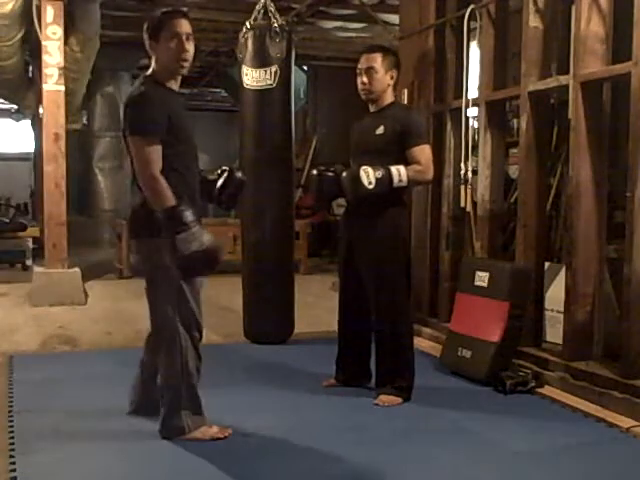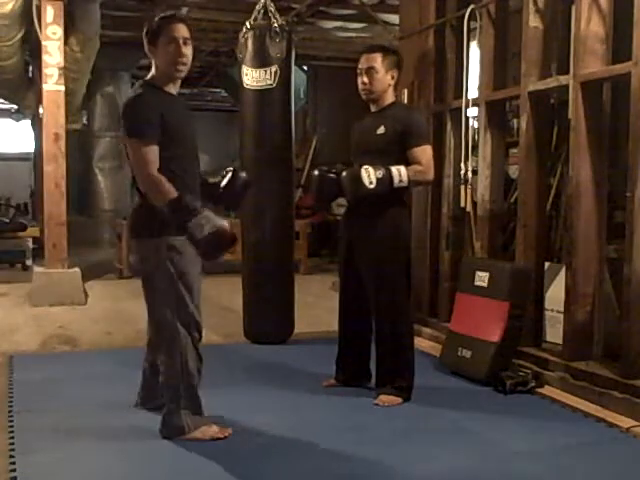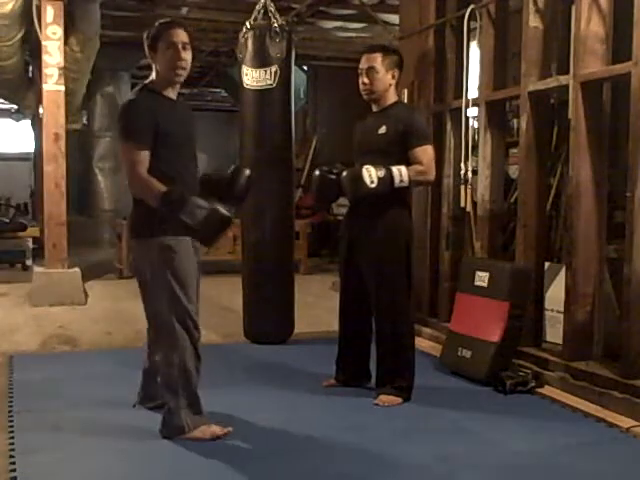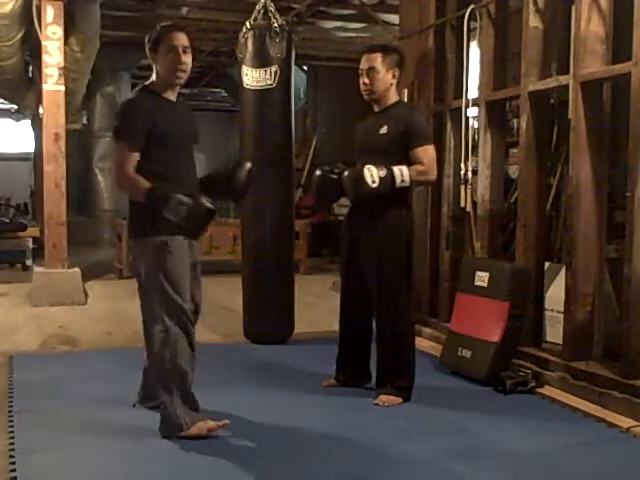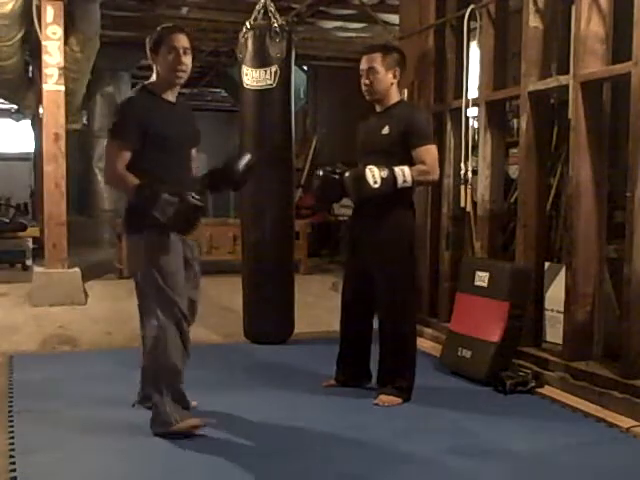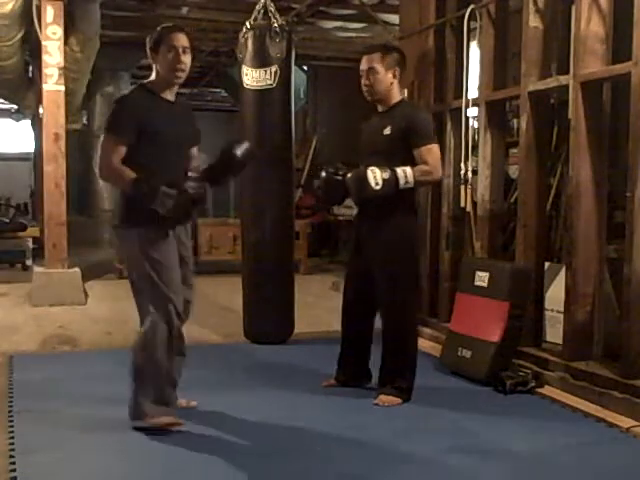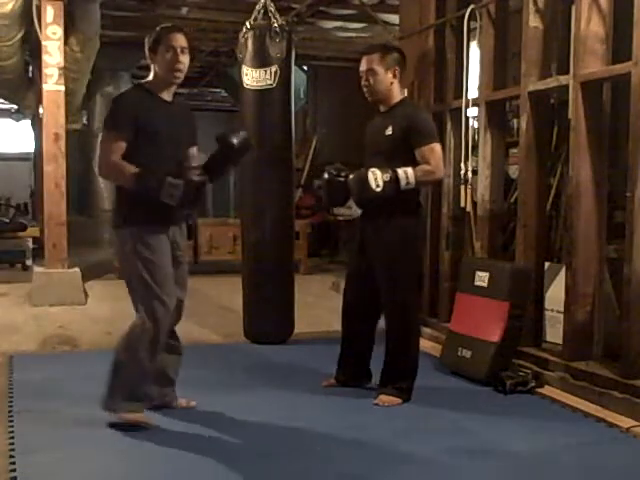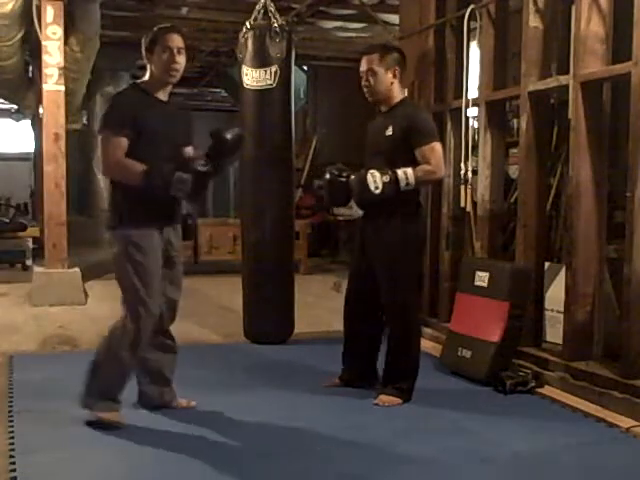
dt=0.1s
person 1, frame 1
left shoulder: (169, 97)
right shoulder: (147, 100)
right elbow: (150, 175)
left wrist: (209, 186)
right wrist: (184, 228)
left hip: (178, 227)
right hip: (165, 228)
left knee: (171, 320)
right knee: (180, 324)
left ankle: (149, 398)
right ankle: (183, 419)
person 1, frame 2
left shoulder: (176, 104)
right shoulder: (143, 104)
right elbow: (148, 176)
right wrist: (193, 215)
left hip: (182, 229)
right hip: (163, 231)
left knee: (169, 319)
right knee: (181, 323)
left ankle: (155, 393)
right ankle: (184, 418)
person 1, frame 3
left shoulder: (181, 109)
right shoulder: (140, 108)
right elbow: (138, 178)
left wrist: (213, 192)
right wrist: (187, 210)
left hip: (180, 228)
right hip: (160, 231)
left knee: (170, 319)
right knee: (178, 322)
left ankle: (155, 392)
right ankle: (183, 418)
person 1, frame 4
left shoulder: (184, 113)
right shoulder: (138, 109)
right elbow: (123, 175)
right wrist: (167, 203)
left hip: (181, 228)
right hip: (155, 231)
left knee: (183, 312)
right knee: (173, 318)
left ankle: (154, 391)
right ankle: (180, 414)
person 1, frame 5
left shoulder: (185, 114)
right shoulder: (135, 108)
right elbow: (113, 172)
left wrist: (216, 179)
right wrist: (154, 201)
left hip: (179, 228)
right hip: (150, 229)
left knee: (179, 310)
right knee: (168, 315)
left ankle: (155, 391)
right ankle: (169, 412)
person 1, frame 6
left shoulder: (185, 113)
right shoulder: (132, 105)
right elbow: (108, 167)
left wrist: (216, 171)
right wrist: (149, 192)
left hip: (177, 224)
right hip: (143, 225)
left knee: (176, 310)
right knee: (163, 312)
left ankle: (161, 391)
right ankle: (147, 404)
person 1, frame 7
left shoulder: (184, 114)
right shoulder: (129, 103)
right elbow: (108, 164)
left wrist: (215, 165)
right wrist: (153, 185)
left hip: (172, 223)
right hip: (139, 223)
left knee: (170, 309)
right knee: (155, 310)
left ankle: (159, 390)
right ankle: (123, 398)
person 1, frame 8
left shoulder: (179, 114)
right shoulder: (125, 103)
left elbow: (186, 168)
right elbow: (112, 164)
left wrist: (203, 166)
right wrist: (162, 178)
left hip: (167, 223)
right hip: (134, 224)
left knee: (163, 311)
right knee: (141, 311)
left ankle: (157, 389)
right ankle: (100, 396)
person 2, frame 1
left shoulder: (406, 119)
right shoulder: (360, 125)
left elbow: (425, 171)
left wrist: (383, 175)
right wrist: (336, 181)
left hip: (387, 222)
right hip: (355, 219)
left knee: (390, 304)
right knee: (352, 300)
left ankle: (396, 383)
right ankle: (352, 371)
person 2, frame 2
left shoulder: (407, 119)
right shoulder: (361, 125)
left elbow: (425, 171)
left wrist: (384, 175)
right wrist: (339, 181)
left hip: (388, 222)
right hip: (356, 219)
left knee: (390, 304)
right knee: (352, 301)
left ankle: (397, 383)
right ankle: (351, 371)
person 2, frame 3
left shoulder: (408, 119)
right shoulder: (363, 124)
left elbow: (427, 171)
left wrist: (385, 175)
right wrist: (337, 181)
left hip: (389, 222)
right hip: (358, 219)
left knee: (391, 304)
right knee: (352, 301)
left ankle: (397, 383)
right ankle: (352, 371)
person 2, frame 4
left shoulder: (410, 119)
right shoulder: (364, 124)
left elbow: (428, 171)
left wrist: (386, 175)
right wrist: (339, 181)
left hip: (391, 222)
right hip: (359, 220)
left knee: (391, 304)
right knee: (353, 301)
left ankle: (397, 383)
right ankle: (351, 371)
person 2, frame 5
left shoulder: (412, 118)
right shoulder: (367, 124)
left elbow: (430, 171)
left wrist: (387, 176)
right wrist: (342, 182)
left hip: (394, 222)
right hip: (363, 220)
left knee: (395, 304)
right knee: (354, 301)
left ankle: (397, 383)
right ankle: (352, 371)
person 2, frame 6
left shoulder: (413, 118)
right shoulder: (371, 124)
left elbow: (432, 171)
left wrist: (389, 177)
right wrist: (347, 183)
left hip: (397, 223)
right hip: (367, 221)
left knee: (397, 304)
right knee: (356, 300)
left ankle: (397, 384)
right ankle: (352, 371)
person 2, frame 7
left shoulder: (415, 118)
right shoulder: (374, 123)
left elbow: (434, 170)
left wrist: (389, 178)
right wrist: (348, 183)
left hip: (401, 224)
right hip: (371, 222)
left knee: (399, 305)
right knee: (357, 299)
left ankle: (398, 384)
right ankle: (352, 371)
person 2, frame 8
left shoulder: (415, 117)
right shoulder: (376, 122)
left elbow: (435, 170)
left wrist: (390, 179)
right wrist: (351, 184)
left hip: (401, 223)
right hip: (372, 222)
left knee: (400, 305)
right knee: (359, 300)
left ankle: (399, 384)
right ankle: (358, 372)
